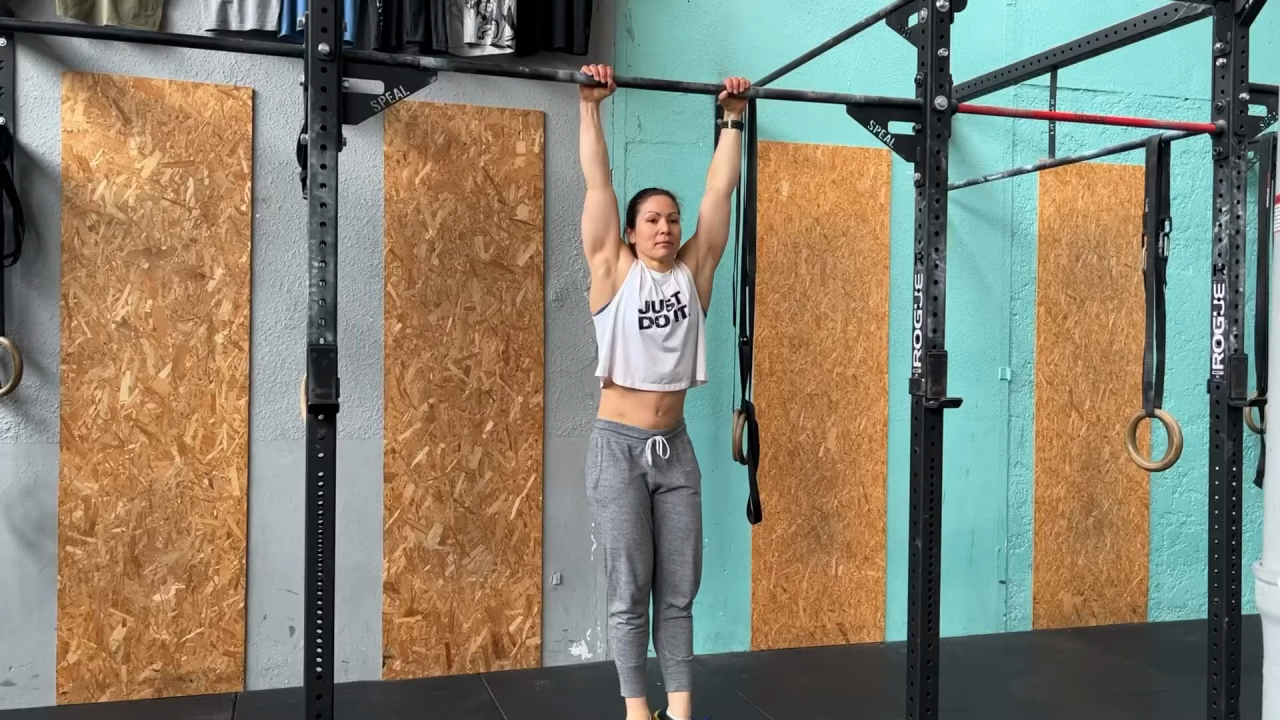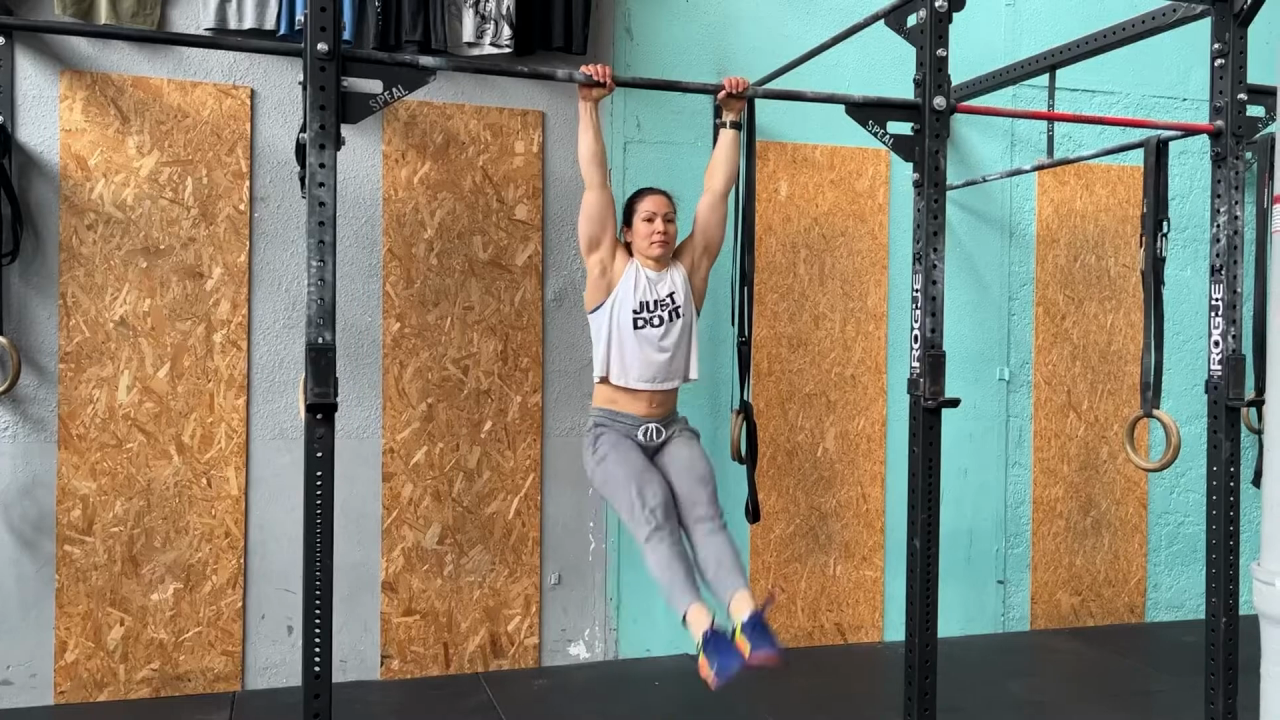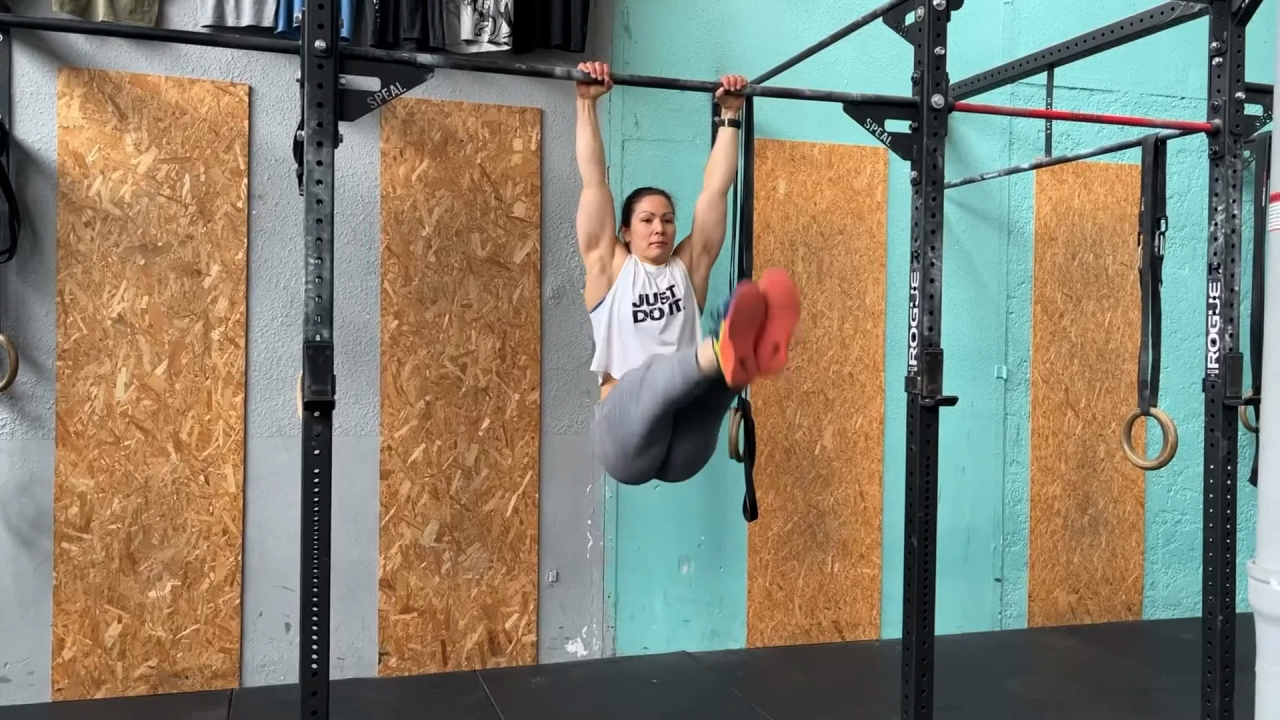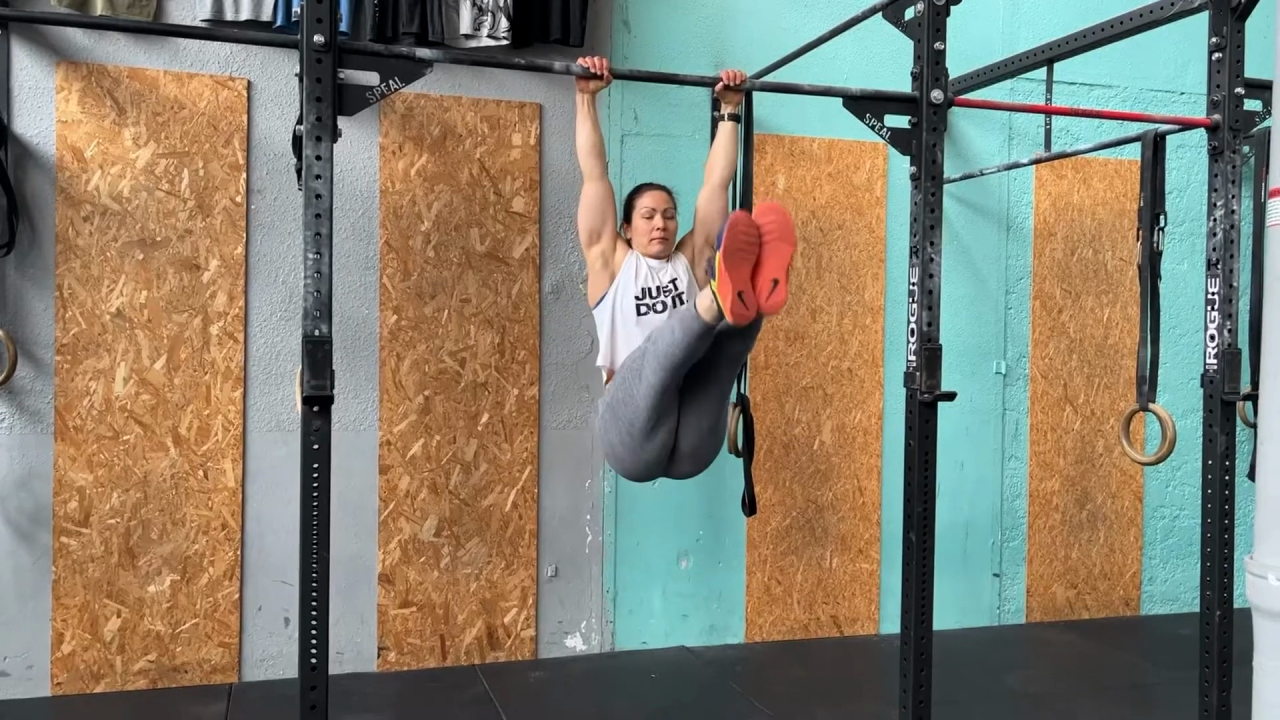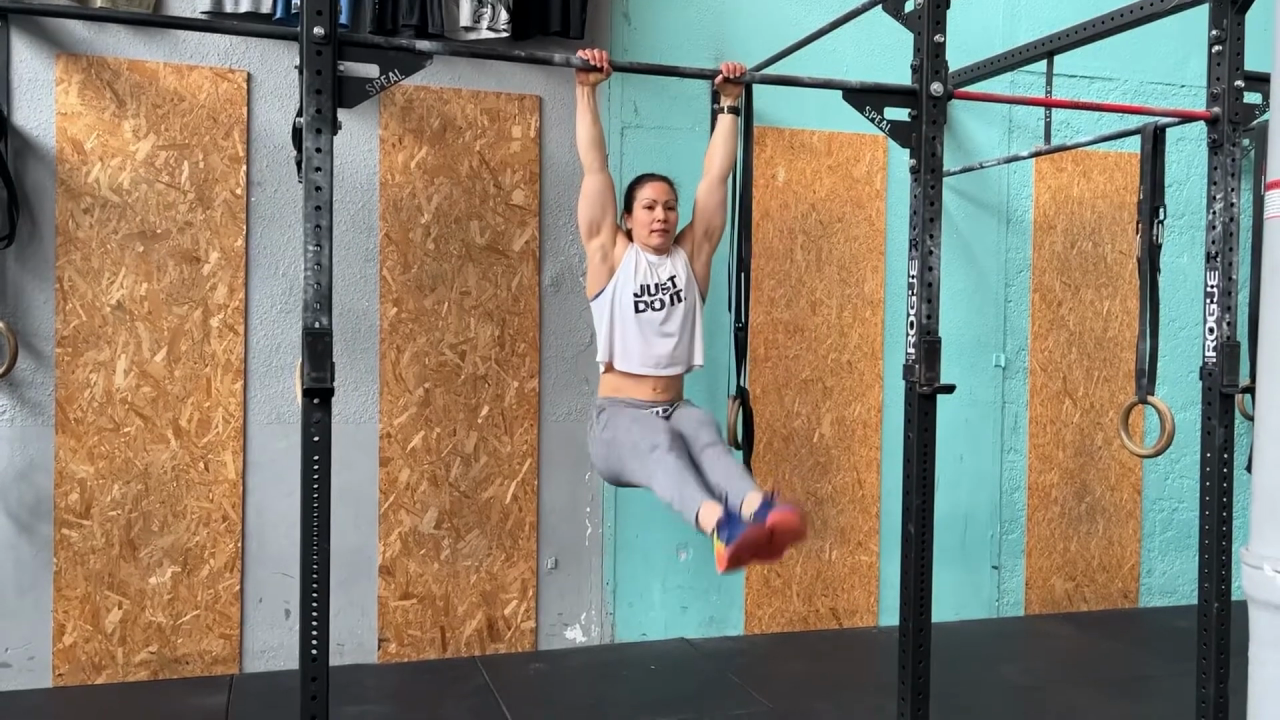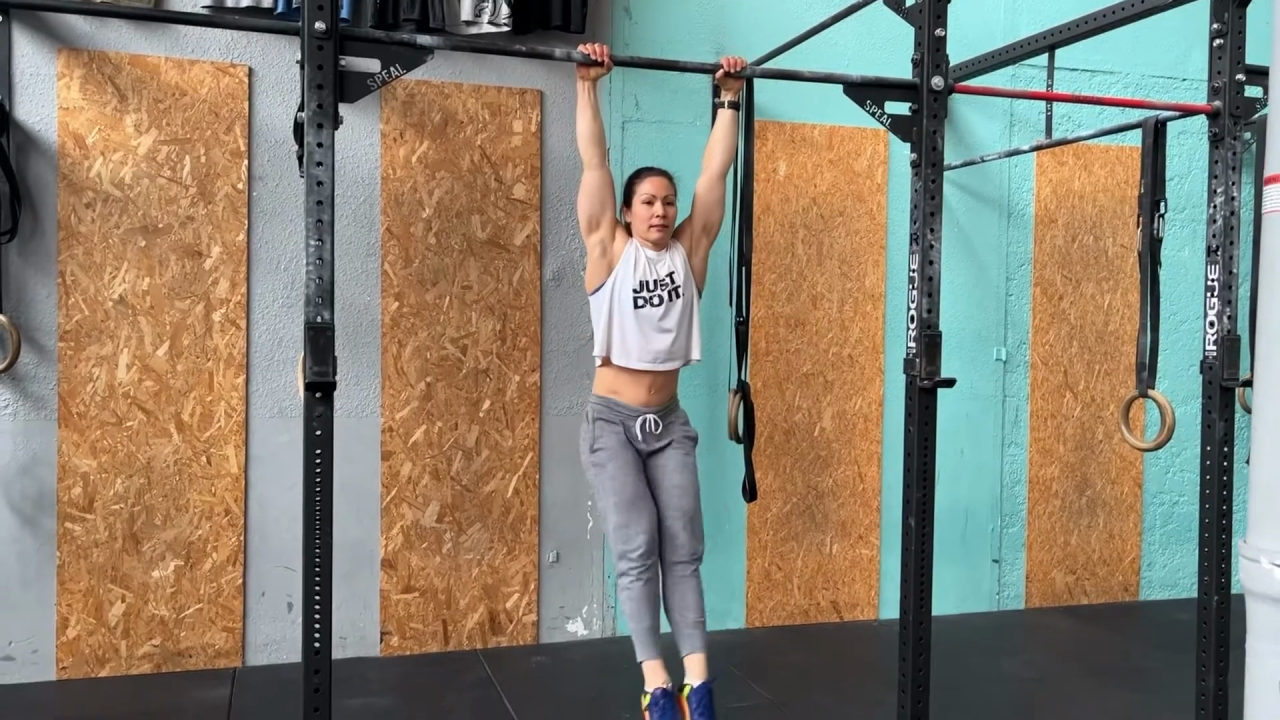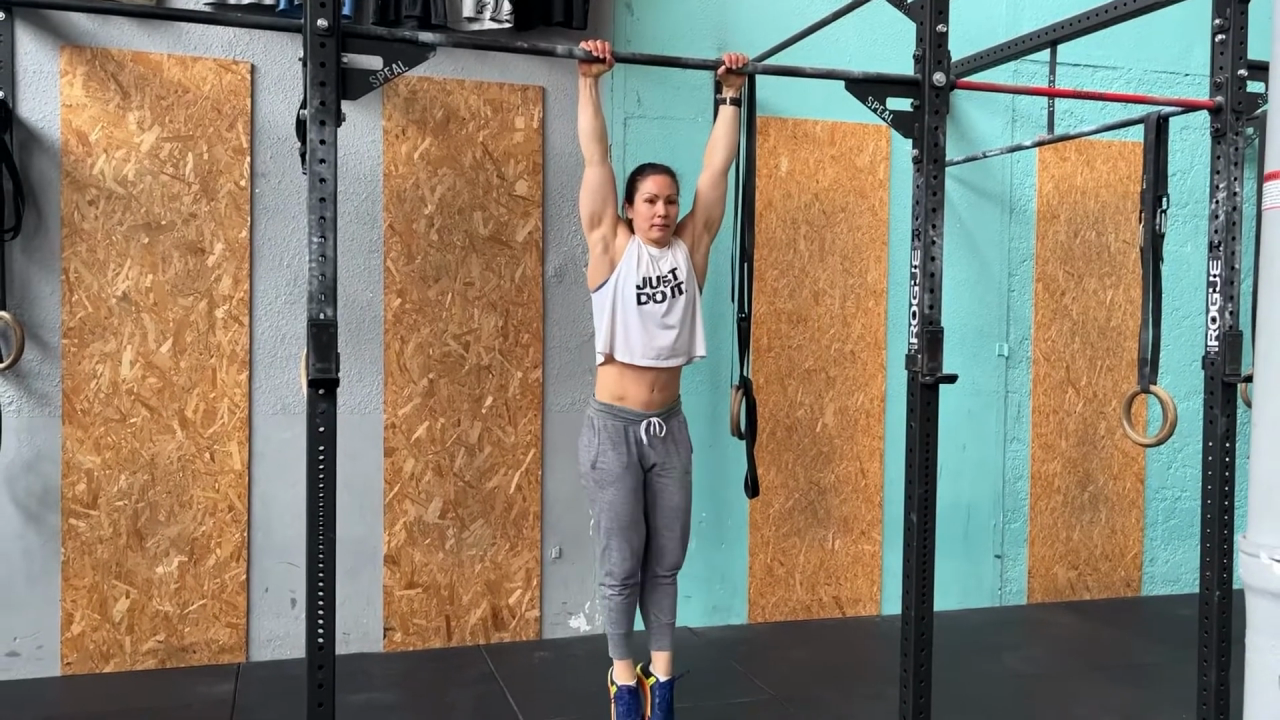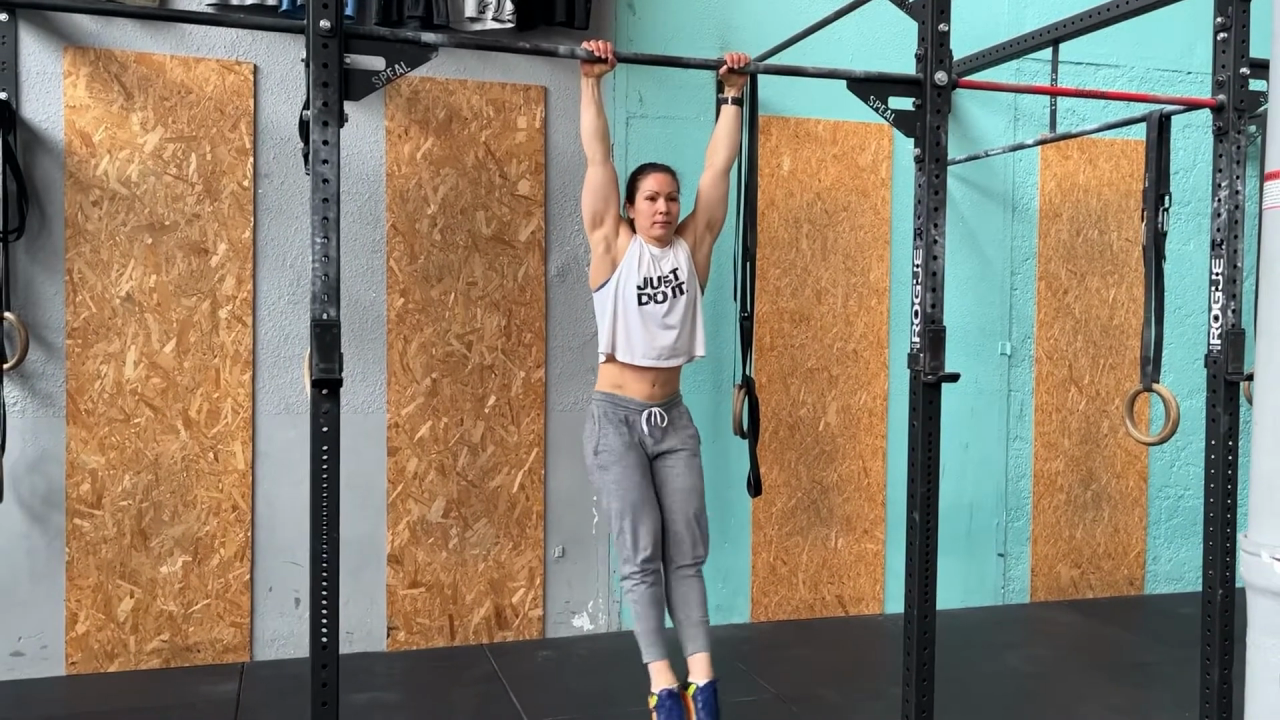
dt=0.4s
person 1, frame 1
left shoulder: (694, 271)
right shoulder: (613, 271)
left elbow: (719, 191)
right elbow: (597, 184)
left wrist: (733, 119)
right wrist: (590, 106)
left hip: (675, 448)
right hip: (618, 447)
left knee: (679, 594)
right knee: (629, 591)
person 1, frame 2
left shoulder: (688, 272)
right shoulder: (608, 269)
left elbow: (716, 193)
right elbow: (596, 185)
left wrist: (731, 122)
right wrist: (588, 110)
left hip: (671, 429)
right hip: (613, 433)
left knee: (704, 507)
right knee: (654, 515)
left ankle: (749, 621)
right ankle: (707, 631)
person 1, frame 3
left shoulder: (689, 268)
right shoulder: (609, 268)
left elbow: (716, 189)
right elbow: (594, 180)
left wrist: (730, 115)
right wrist: (587, 103)
left hip: (685, 444)
right hip: (628, 437)
left knee: (708, 363)
right knee: (659, 371)
left ankle: (743, 349)
right ankle: (725, 352)
person 1, frame 4
left shoulder: (691, 263)
right shoulder: (611, 264)
left elbow: (716, 184)
right elbow: (595, 175)
left wrist: (729, 110)
right wrist: (586, 99)
left hip: (691, 443)
right hip: (631, 428)
right knee: (659, 345)
left ankle: (746, 302)
right ankle: (724, 297)
person 1, frame 5
left shoulder: (691, 251)
right shoulder: (609, 255)
left elbow: (715, 179)
right elbow: (593, 171)
left wrist: (730, 103)
right wrist: (587, 91)
left hip: (673, 407)
right hip: (617, 420)
left knee: (706, 440)
right knee: (660, 446)
left ankle: (759, 514)
right ankle: (721, 527)
person 1, frame 6
left shoulder: (690, 251)
right shoulder: (609, 251)
left elbow: (715, 173)
right elbow: (594, 164)
left wrist: (729, 99)
right wrist: (587, 86)
left hip: (669, 423)
right hip: (611, 421)
left knee: (683, 550)
right knee: (636, 546)
person 1, frame 7
left shoulder: (690, 249)
right shoulder: (611, 249)
left elbow: (716, 169)
right elbow: (596, 160)
left wrist: (730, 95)
right wrist: (589, 82)
left hip: (669, 426)
right hip: (614, 426)
left knee: (665, 563)
right knee: (621, 565)
person 1, frame 8
left shoulder: (692, 246)
right shoulder: (611, 247)
left elbow: (719, 167)
right elbow: (597, 158)
left wrist: (733, 95)
right wrist: (591, 81)
left hip: (673, 418)
right hip: (615, 417)
left knee: (687, 551)
right knee: (642, 552)
